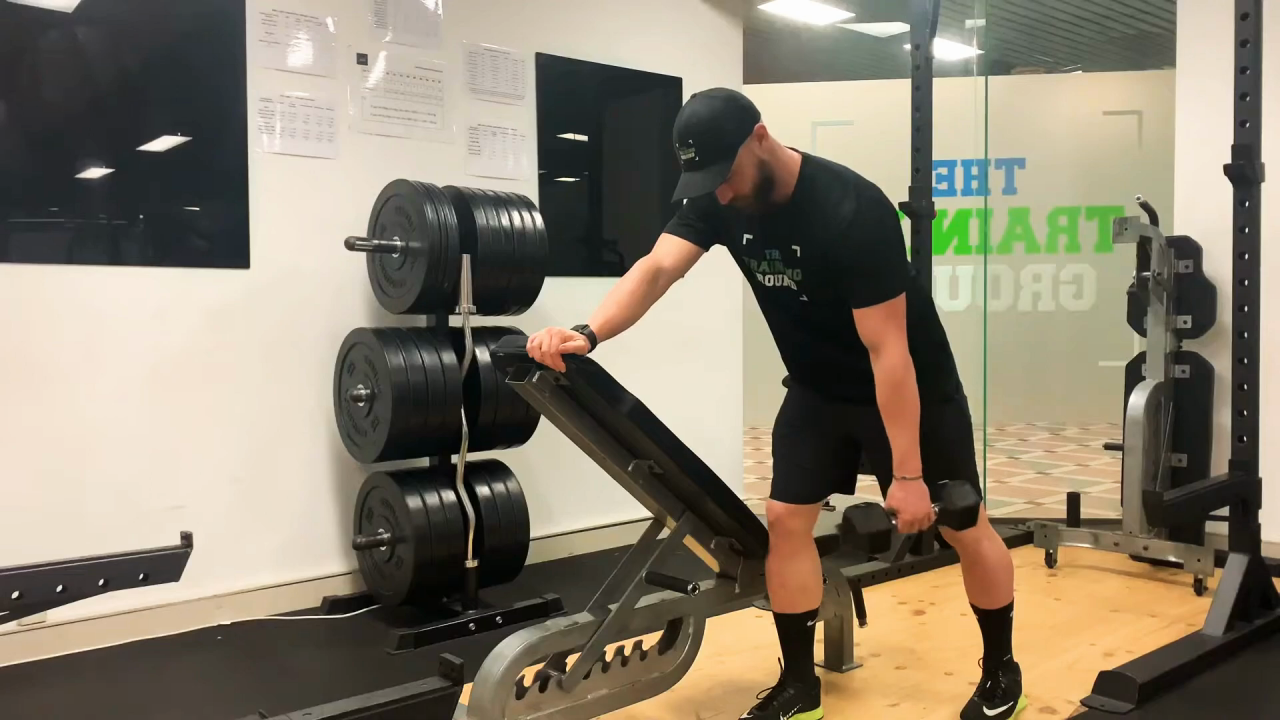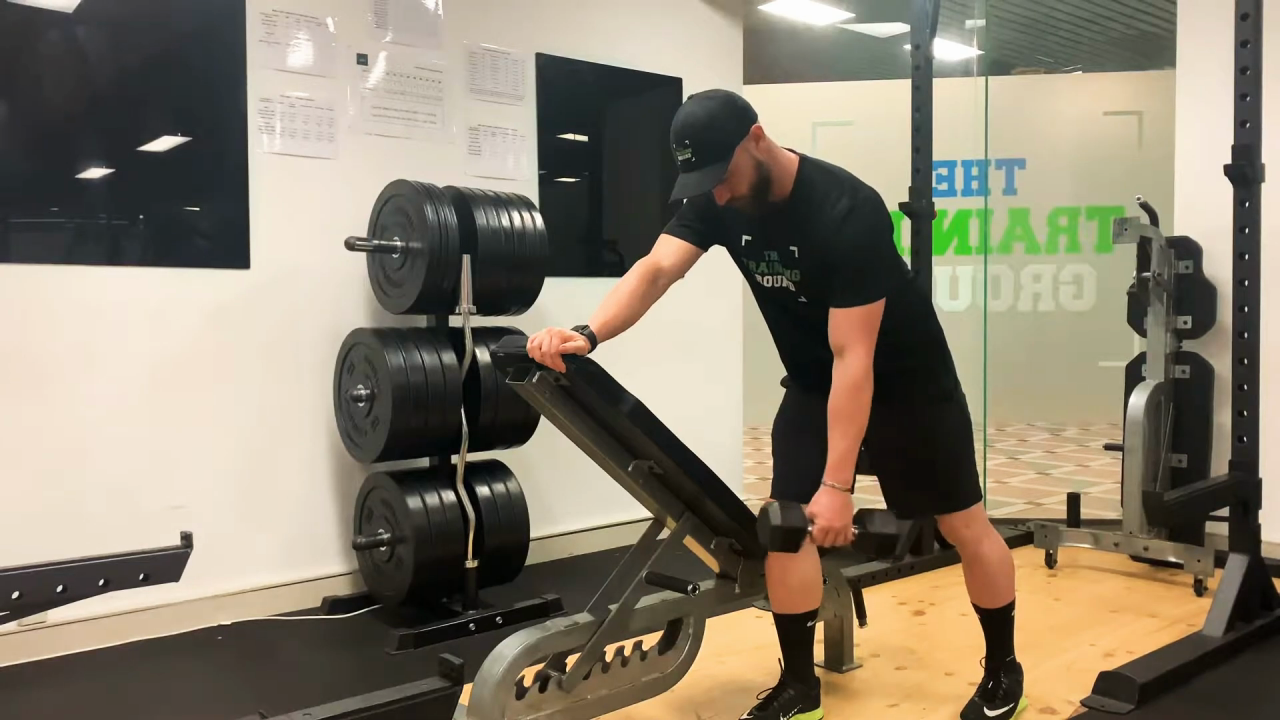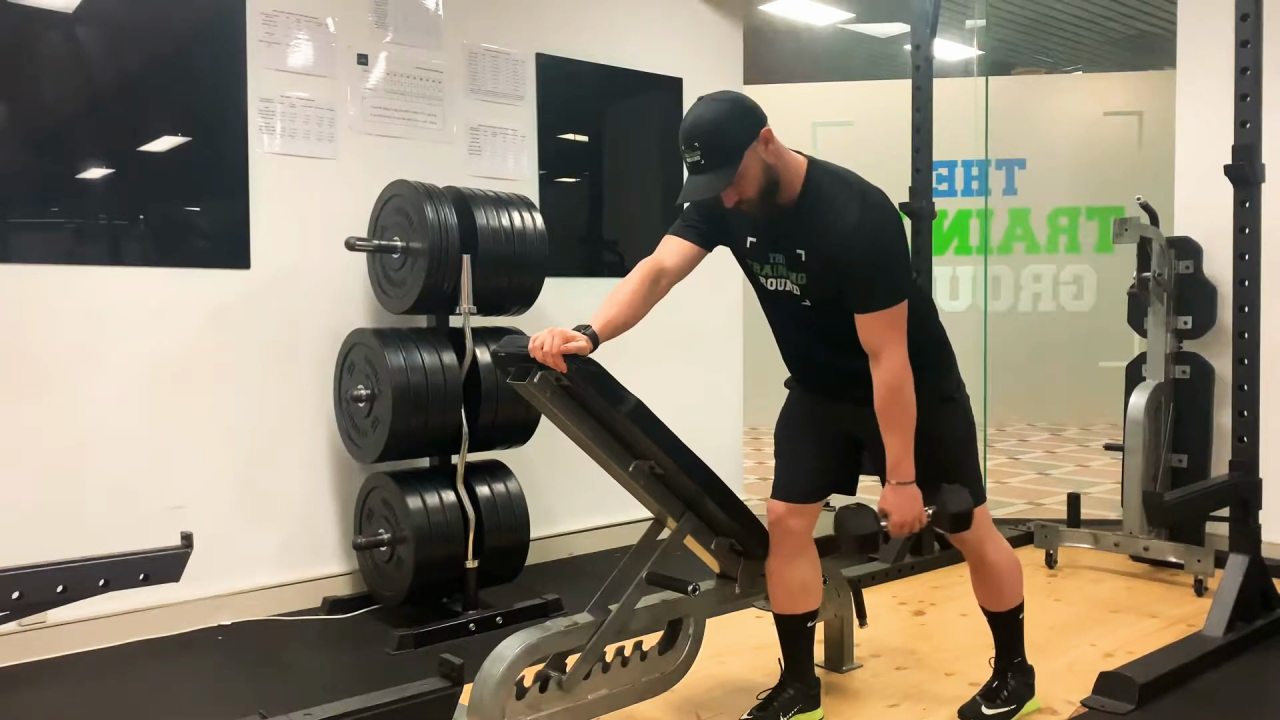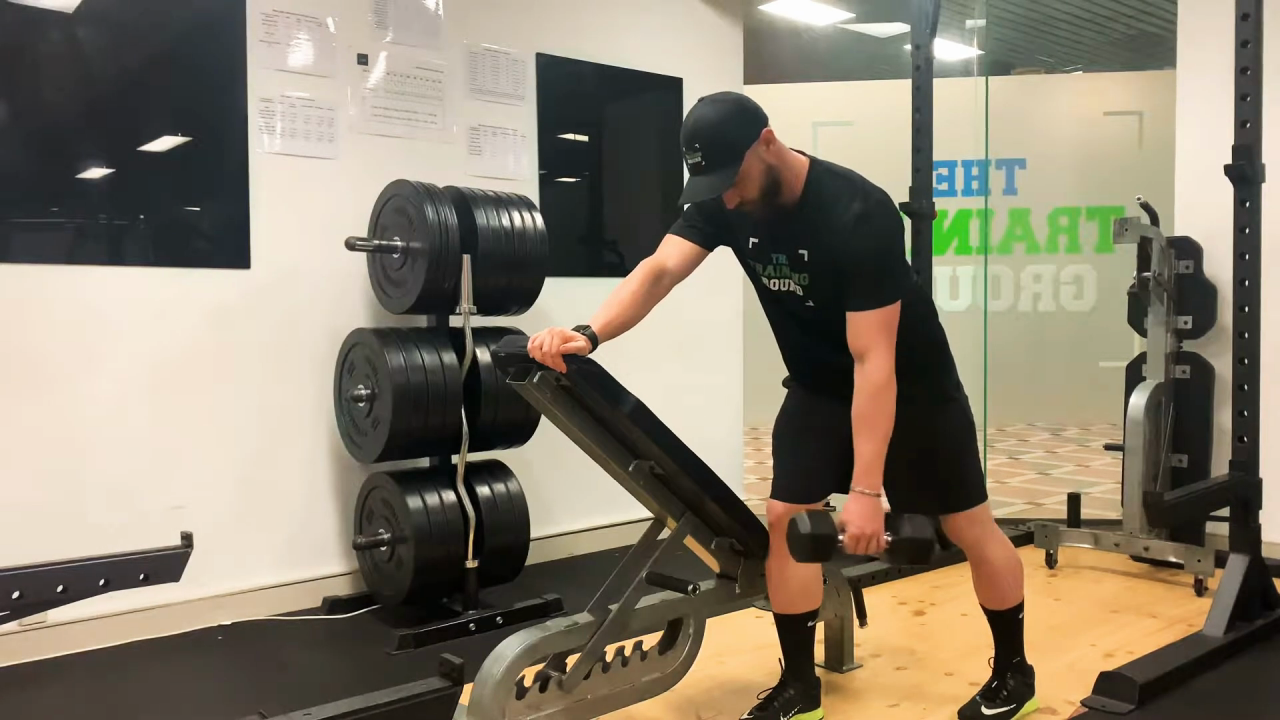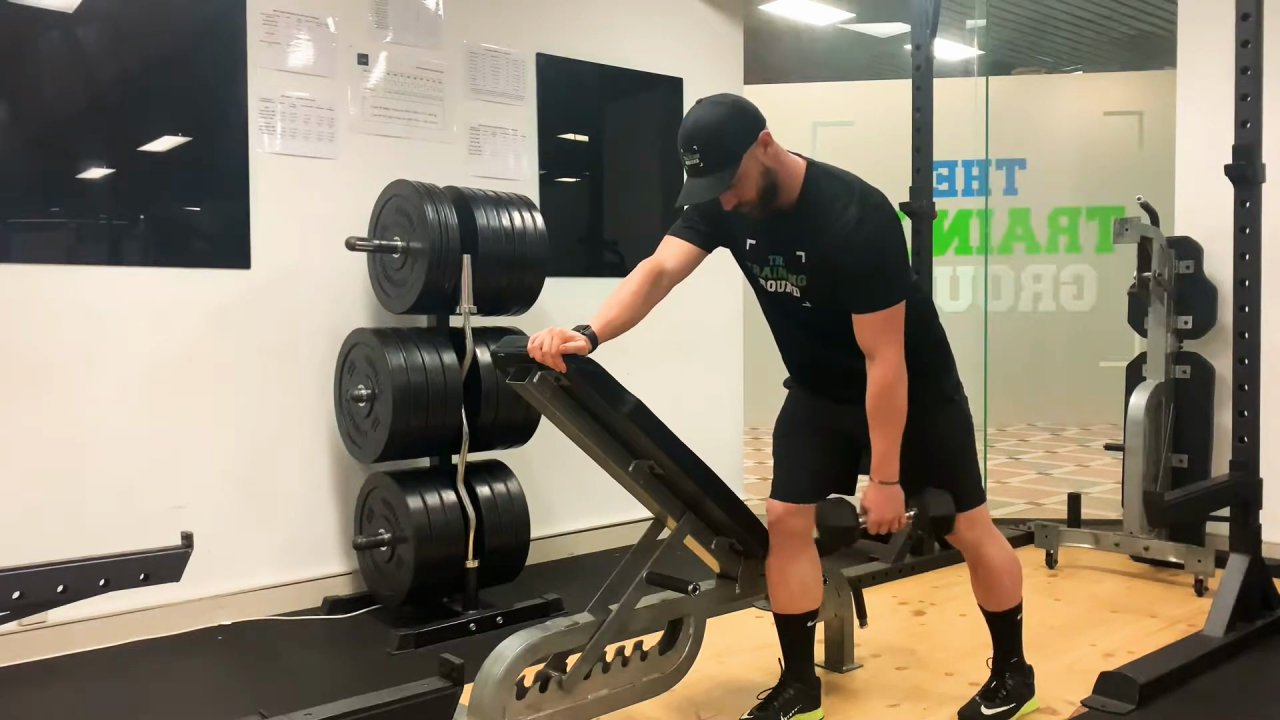
dt=0.7s
person 1, frame 1
left shoulder: (852, 211)
right shoulder: (717, 201)
left elbow: (887, 351)
right elbow: (657, 268)
left wrist: (907, 474)
right wrist: (587, 333)
left hip: (909, 381)
right hip: (817, 386)
left knee: (962, 524)
right knee: (786, 519)
left ankle: (1000, 669)
person 1, frame 2
left shoulder: (847, 212)
right shoulder: (715, 202)
left elbow: (855, 360)
right elbow: (657, 269)
left wrist: (838, 486)
right wrist: (587, 333)
left hip: (907, 381)
right hip: (814, 383)
left knee: (964, 525)
left ankle: (1003, 669)
person 1, frame 3
left shoulder: (857, 216)
right shoulder: (720, 202)
left elbow: (887, 360)
right elbow: (658, 269)
left wrist: (900, 479)
right wrist: (589, 333)
left hip: (913, 385)
right hip: (819, 387)
left knee: (967, 527)
right knee: (786, 519)
person 1, frame 4
left shoulder: (858, 214)
right shoulder: (721, 203)
left elbow: (874, 363)
right elbow: (661, 269)
left wrist: (865, 491)
right wrist: (588, 332)
left hip: (909, 384)
right hip: (816, 385)
left knee: (968, 526)
right knee: (784, 519)
person 1, frame 5
left shoulder: (856, 216)
right shoulder: (720, 204)
left elbow: (884, 361)
right elbow: (659, 270)
left wrist: (885, 479)
right wrist: (588, 332)
left hip: (912, 386)
right hip: (818, 387)
left knee: (967, 527)
right knee: (785, 519)
